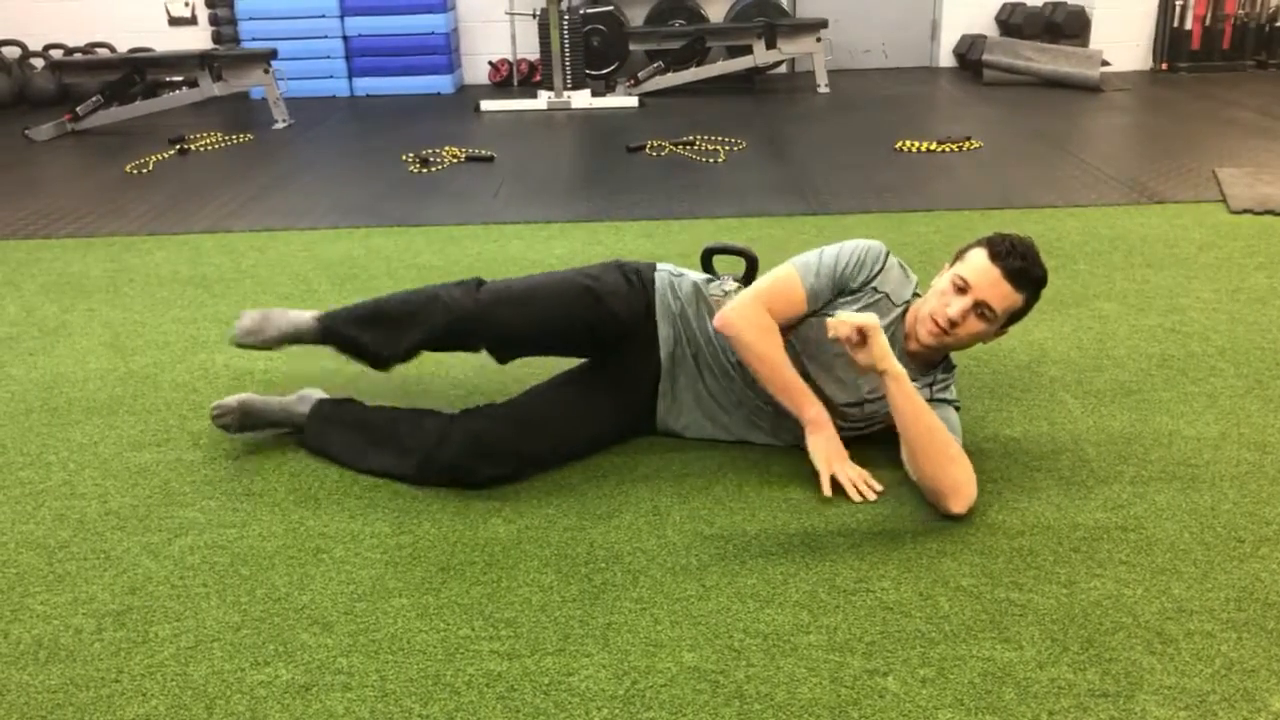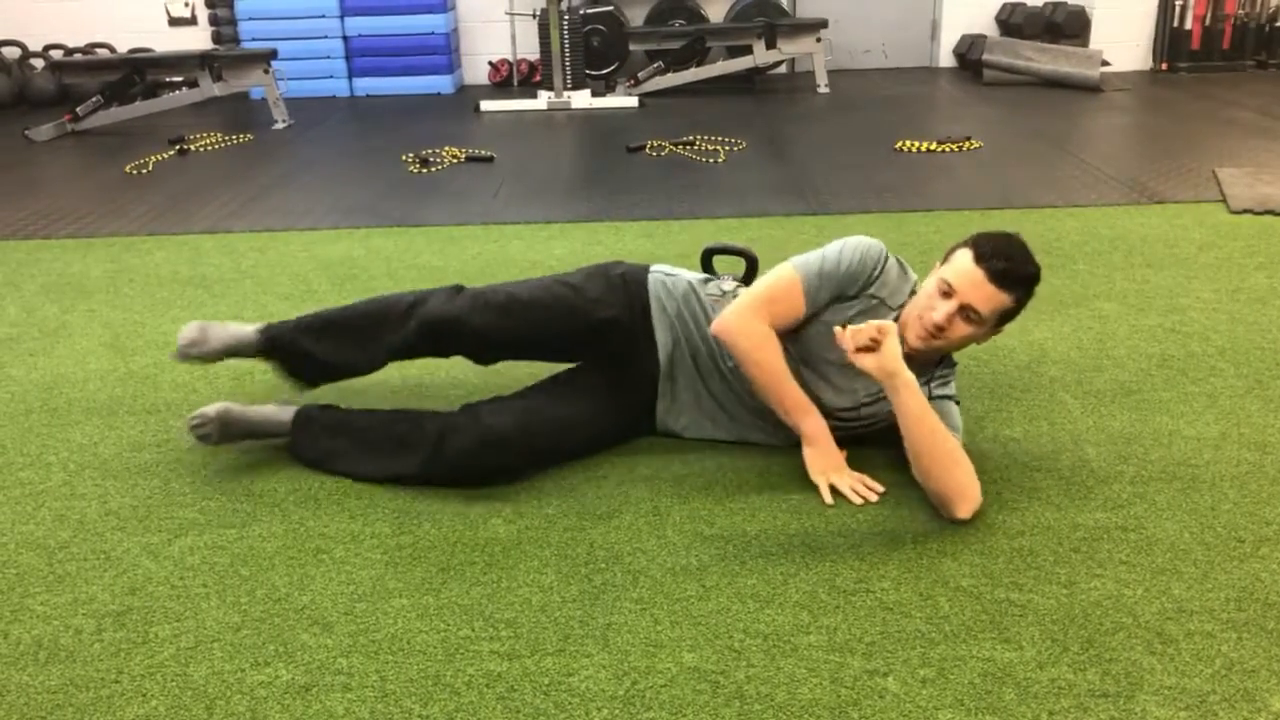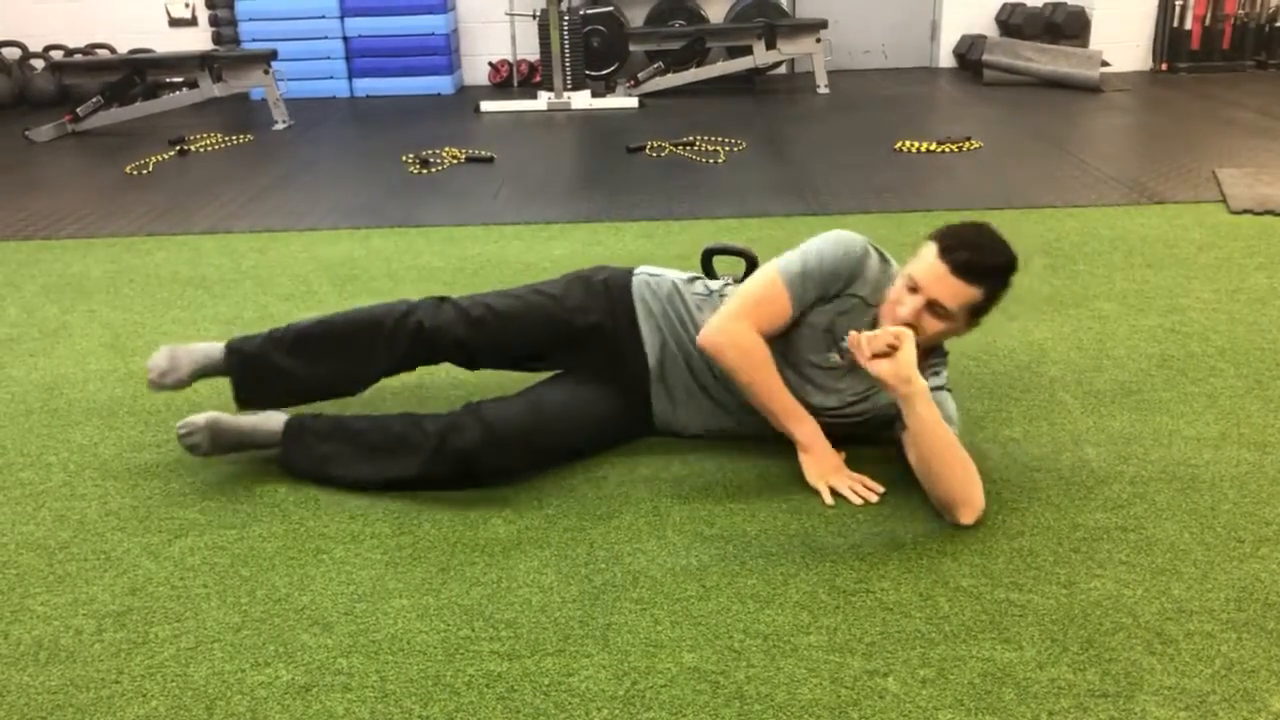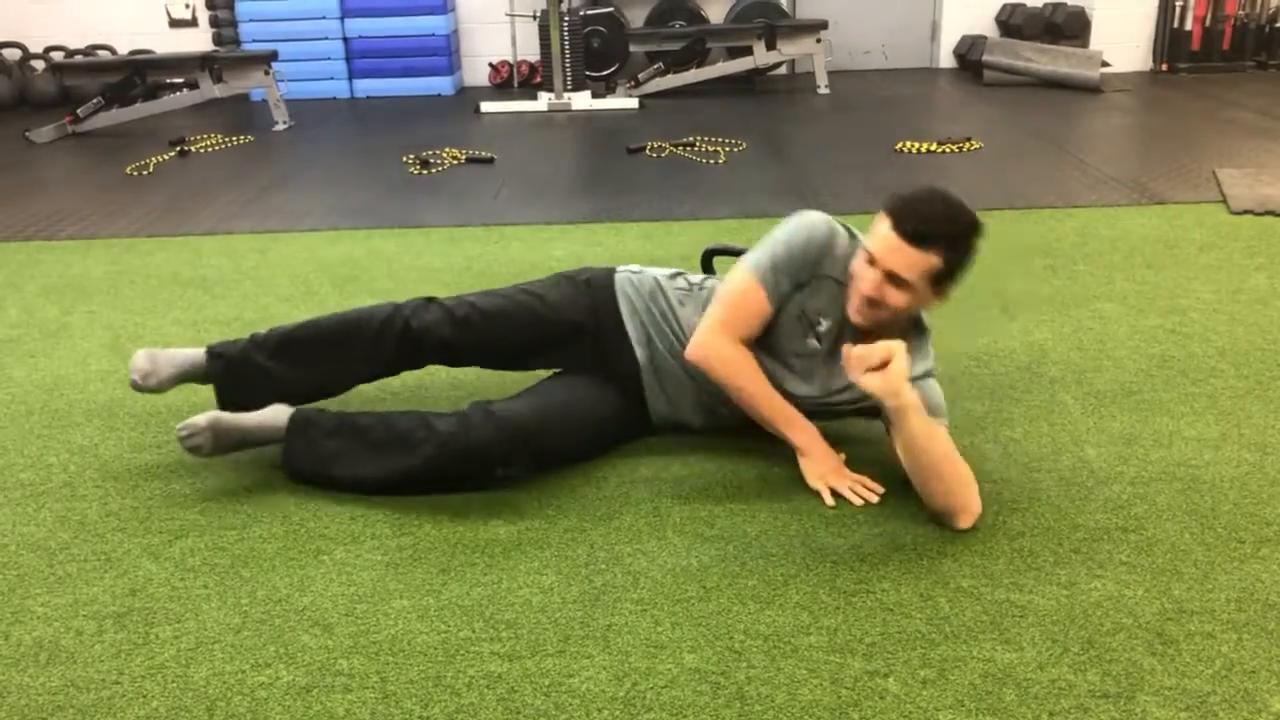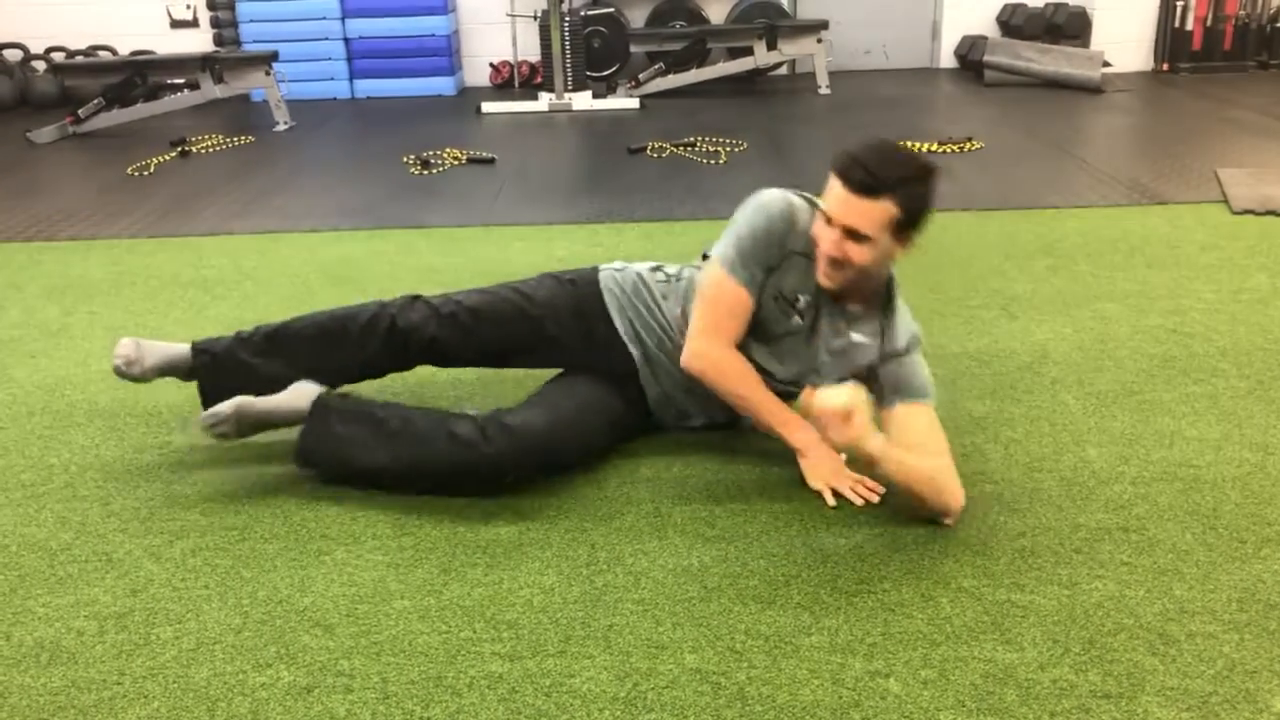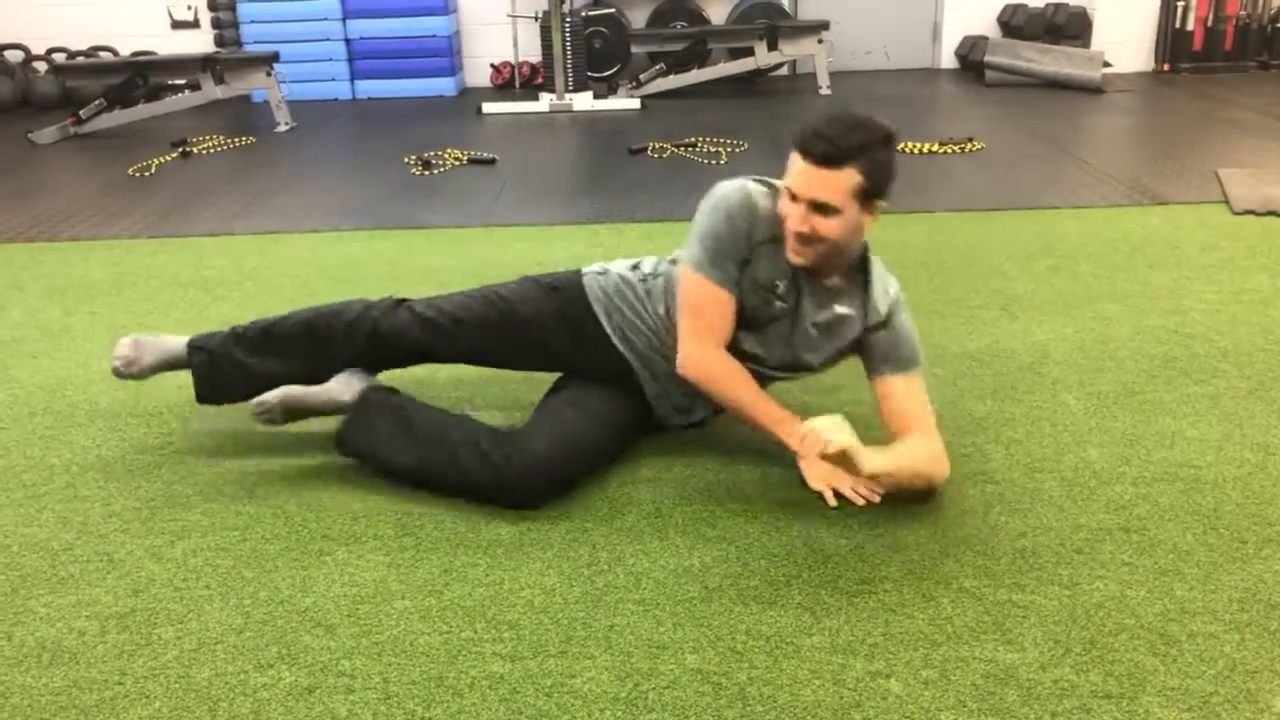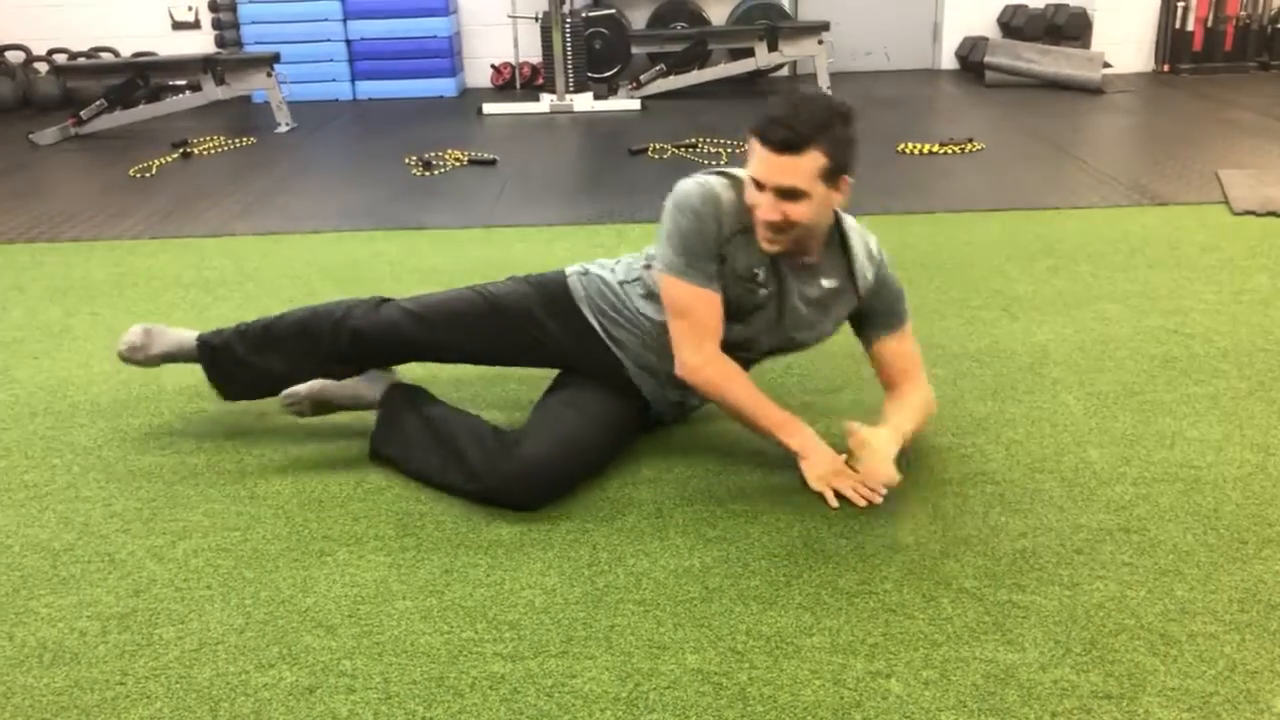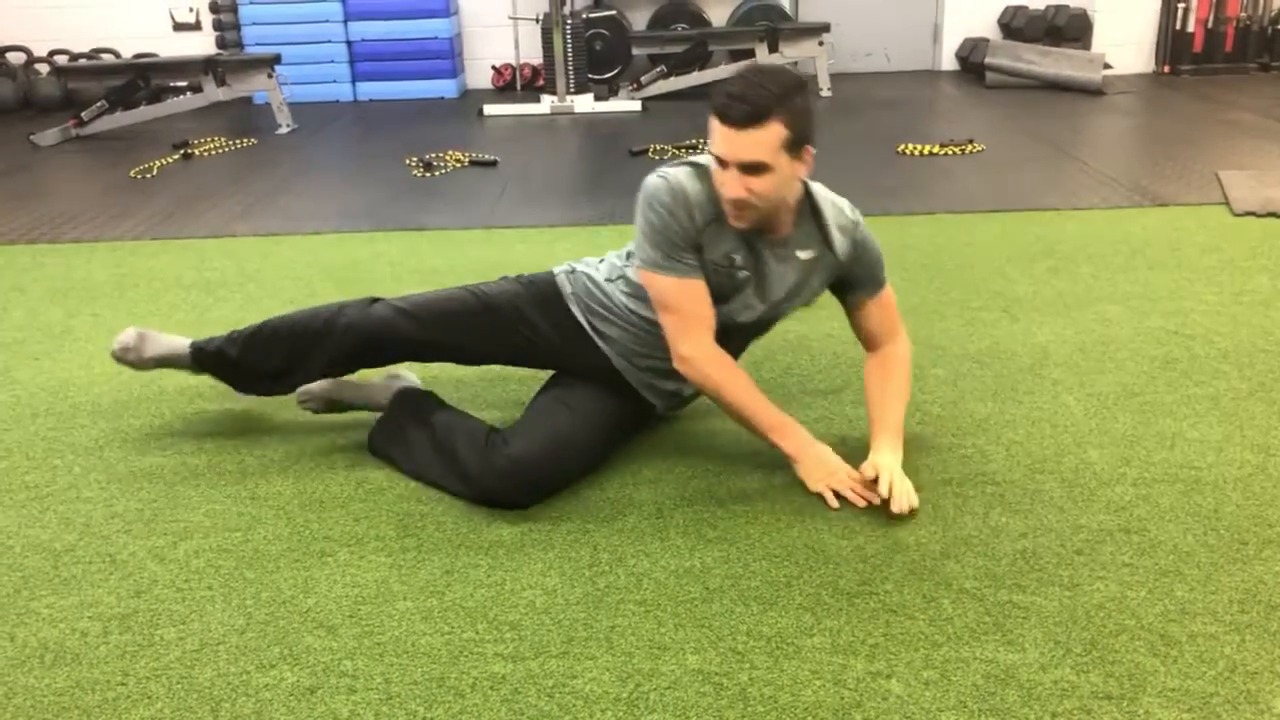
dt=0.1s
person 1, frame 1
left shoulder: (932, 393)
right shoulder: (872, 264)
left elbow: (954, 497)
right elbow: (739, 315)
left wrist: (891, 370)
right wrist: (815, 425)
left hip: (653, 399)
right hip: (655, 309)
left knee: (477, 448)
right knee: (484, 311)
left ankle: (309, 416)
right ankle: (325, 326)
person 1, frame 2
left shoulder: (931, 394)
right shoulder: (869, 263)
left elbow: (959, 502)
right elbow: (737, 321)
left wrist: (897, 375)
right wrist: (813, 434)
left hip: (649, 402)
right hip: (647, 313)
left knee: (473, 447)
right knee: (462, 318)
left ankle: (289, 425)
right ankle: (274, 341)
person 1, frame 3
left shoulder: (924, 384)
right shoulder: (852, 256)
left elbow: (964, 505)
right elbow: (728, 337)
left wrist: (910, 393)
right wrist: (810, 441)
left hip: (646, 402)
right hip: (638, 313)
left knee: (482, 439)
right knee: (443, 327)
left ankle: (286, 436)
right ankle: (235, 359)
person 1, frame 4
left shoulder: (908, 370)
right shoulder: (818, 239)
left elbow: (960, 508)
right elbow: (711, 345)
left wrist: (898, 403)
right wrist: (807, 442)
left hip: (637, 399)
right hip: (620, 312)
left knee: (482, 445)
right knee: (426, 329)
left ankle: (286, 432)
right ankle: (219, 366)
person 1, frame 5
left shoulder: (889, 341)
right shoulder: (775, 216)
left elbow: (944, 491)
right elbow: (706, 352)
left wrist: (864, 439)
right wrist: (801, 440)
left hip: (648, 397)
right hip: (612, 311)
left knee: (504, 448)
right knee: (417, 325)
left ankle: (326, 421)
right ankle: (204, 360)
person 1, frame 6
left shoulder: (876, 310)
right shoulder: (740, 207)
left elbow: (931, 456)
right elbow: (697, 355)
left wrist: (865, 460)
right wrist: (798, 440)
left hip: (640, 396)
right hip: (597, 310)
left knee: (525, 472)
right knee: (404, 329)
left ankle: (359, 407)
right ankle: (201, 355)
person 1, frame 7
left shoulder: (860, 267)
right shoulder: (702, 203)
left elbow: (913, 383)
right elbow: (699, 359)
left wrist: (881, 447)
right wrist: (803, 443)
left hip: (641, 388)
right hip: (589, 307)
left knee: (526, 476)
right knee: (387, 324)
left ankle: (391, 405)
right ankle: (209, 348)
person 1, frame 8
left shoulder: (839, 236)
right shoulder: (673, 194)
left elbow: (888, 341)
right elbow: (695, 351)
left wrist: (886, 454)
right wrist: (798, 444)
left hip: (633, 384)
right hip: (577, 306)
left knee: (515, 474)
right knee: (381, 323)
left ankle: (394, 406)
right ankle: (203, 354)
